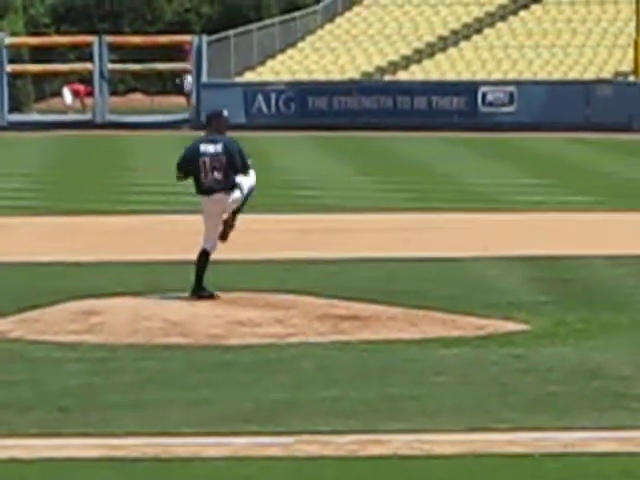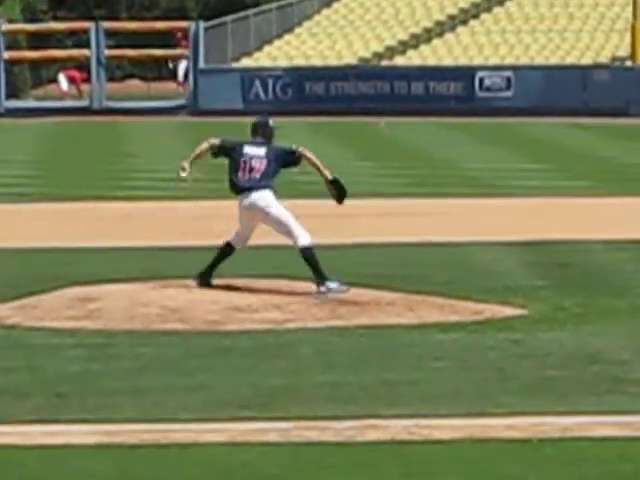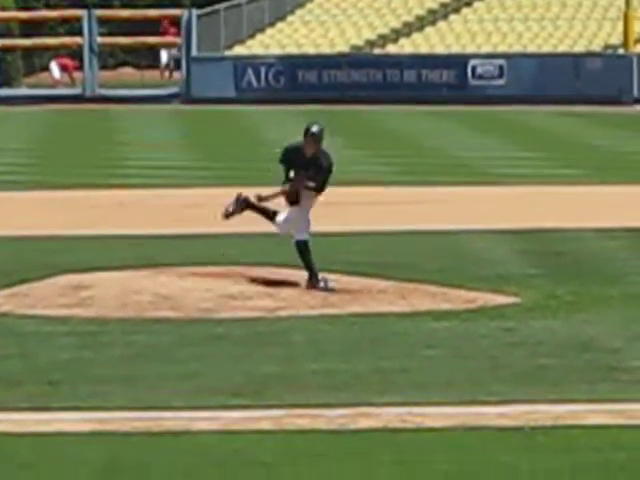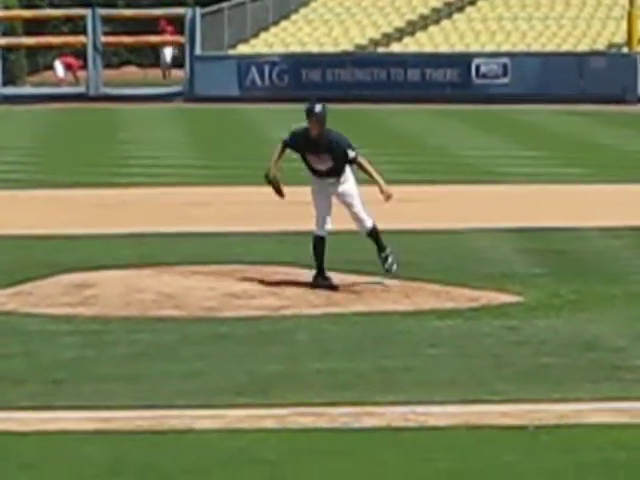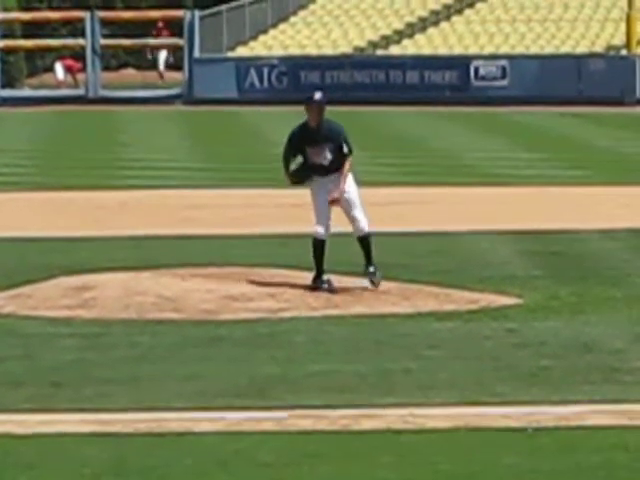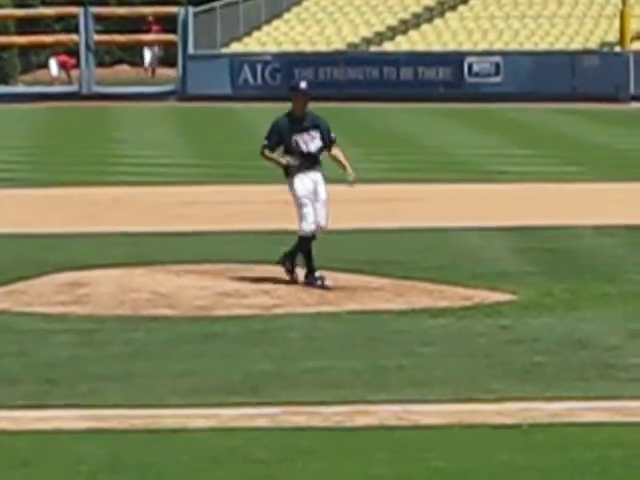
dt=0.4s
person 1, frame 1
left shoulder: (193, 148)
right shoulder: (230, 143)
left elbow: (179, 176)
right elbow: (245, 170)
left hip: (208, 200)
right hip: (230, 195)
left knee: (208, 243)
right knee: (250, 177)
left ankle: (198, 287)
right ankle: (230, 221)
person 1, frame 2
left shoulder: (237, 147)
right shoulder: (275, 149)
left elbow: (211, 144)
right elbow: (303, 153)
left wrist: (188, 162)
right wrist: (325, 173)
left hip: (244, 203)
right hip: (263, 199)
left knee: (240, 239)
right knee: (300, 235)
left ankle: (206, 274)
right ankle: (323, 282)
person 1, frame 3
left shoulder: (325, 162)
right shoulder: (291, 151)
left elbow: (314, 190)
right wrist: (288, 181)
left hip: (309, 192)
left knee: (284, 224)
right knee: (301, 232)
left ankle: (247, 203)
right ankle: (313, 277)
person 1, frame 4
left shoulder: (335, 139)
right shoulder: (299, 136)
left elbow: (358, 159)
right elbow: (284, 144)
left wrist: (380, 183)
right wrist: (273, 164)
left hip: (342, 179)
right hip: (319, 181)
left knee: (362, 219)
right knee: (321, 225)
left ankle: (383, 251)
right ankle: (320, 274)
person 1, frame 5
left shoulder: (336, 130)
right shoulder: (298, 134)
left elbow: (347, 160)
right elbow: (288, 154)
left wrist: (341, 189)
right wrist: (288, 171)
left hip: (342, 178)
right hip: (319, 181)
left knee: (361, 223)
right knee: (322, 228)
left ankle: (370, 266)
right ankle: (319, 277)
person 1, frame 6
left shoulder: (317, 121)
right shoulder: (282, 123)
left elbow: (333, 147)
right elbow: (265, 150)
left wrist: (348, 168)
right wrist: (279, 160)
left hip: (316, 173)
right hip: (297, 175)
left knee: (320, 224)
right knee: (307, 223)
left ankle: (289, 257)
right ankle: (310, 273)
